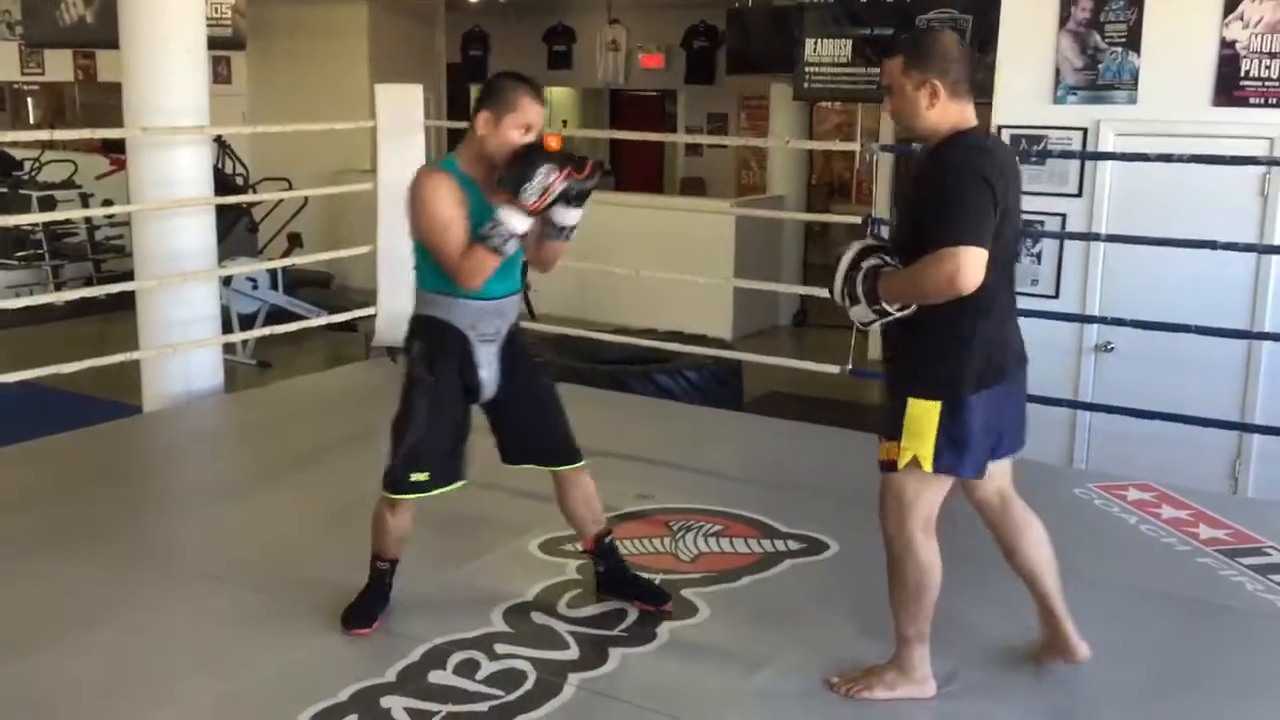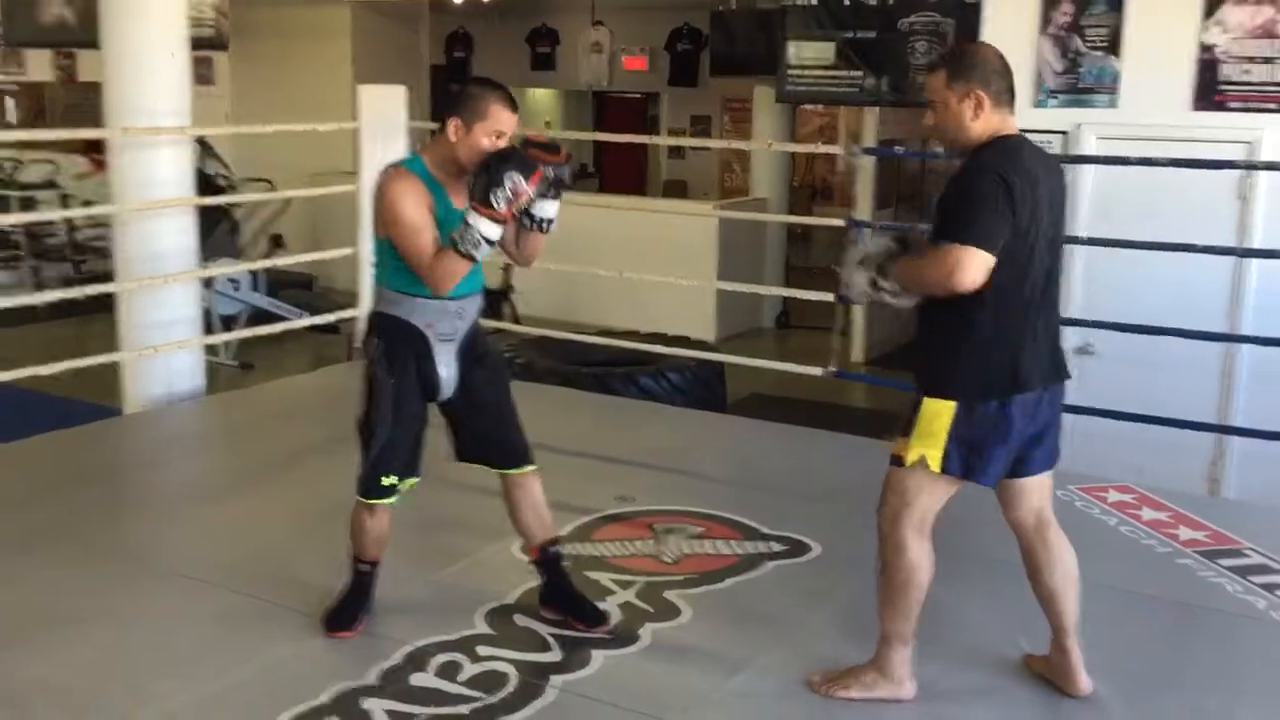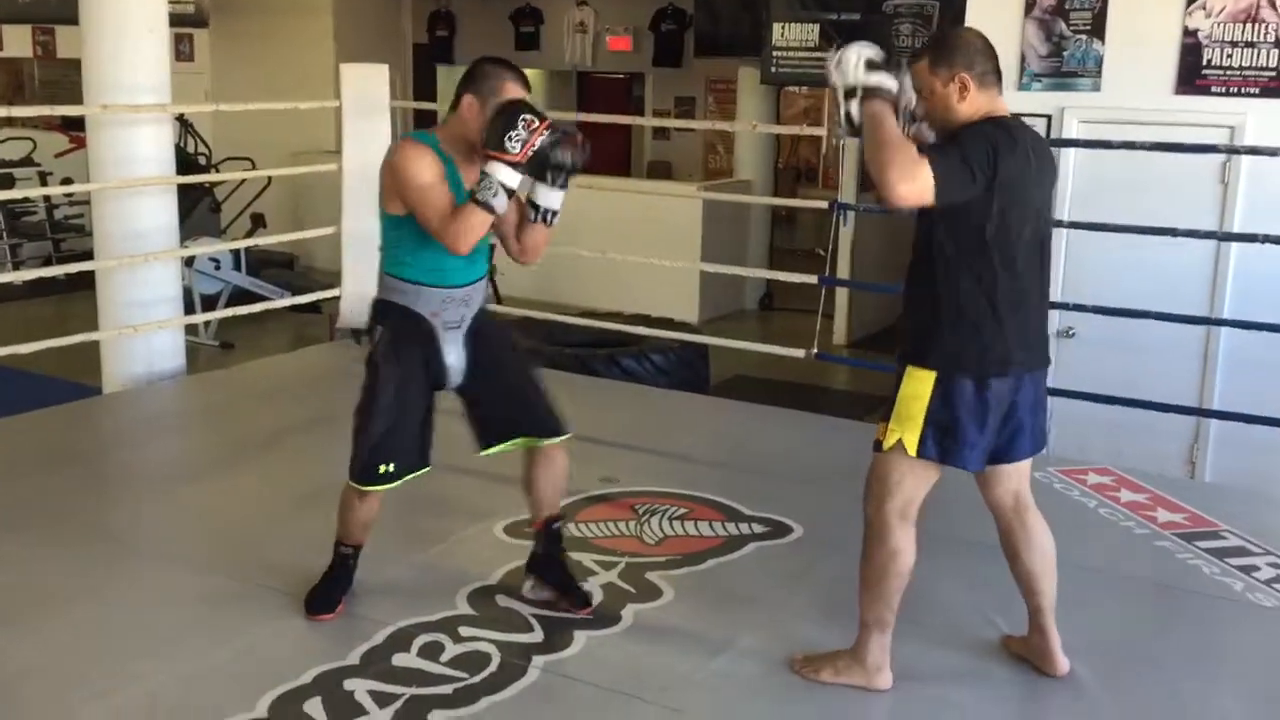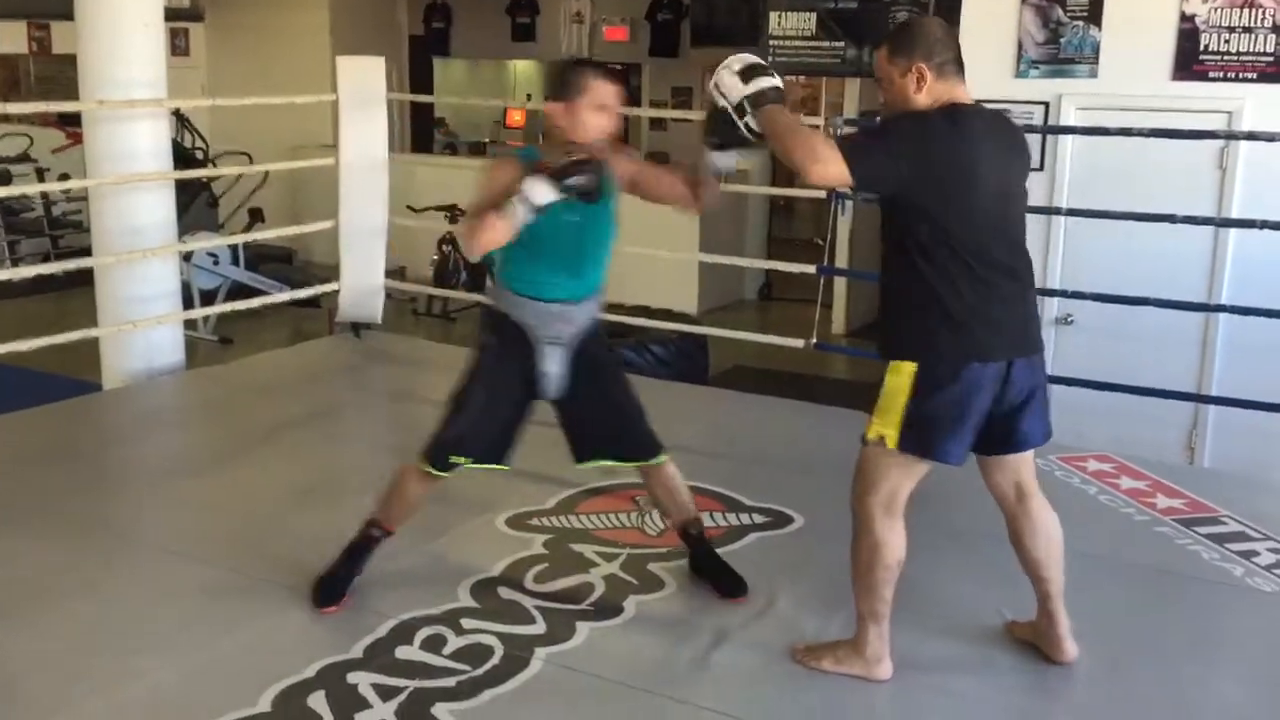
dt=0.3s
person 1, frame 1
left shoulder: (960, 165)
right shoulder: (981, 152)
left elbow: (961, 272)
left wrist: (880, 284)
right wrist: (889, 264)
left hip: (946, 375)
right hip: (987, 366)
left knee: (905, 516)
right knee: (995, 497)
left ankle: (911, 667)
right ankle: (1061, 631)
person 1, frame 2
left shoulder: (990, 169)
right shoulder: (1038, 166)
left elbow: (963, 271)
left wrist: (894, 270)
right wrist: (917, 262)
left hip: (974, 384)
right hip: (1032, 374)
left knee: (902, 517)
right knee: (1034, 518)
left ankle: (891, 669)
right ankle: (1068, 660)
person 1, frame 3
left shoulder: (981, 144)
right shoulder: (1030, 148)
left elbow: (903, 186)
left wrist: (873, 101)
left hip: (955, 364)
right hip: (1016, 359)
left knee: (890, 504)
right knee: (1012, 499)
left ankle: (869, 658)
right ankle: (1045, 640)
person 1, frame 4
left shoulder: (922, 135)
right shoulder: (1005, 135)
left elbow: (819, 165)
left wrist: (761, 104)
left hip: (942, 354)
right hip: (1013, 346)
left knee: (878, 496)
right knee: (1017, 486)
left ankle: (869, 648)
right ankle: (1054, 626)
person 2, frame 1
left shoulder: (516, 175)
right shoulder: (436, 184)
left elbow: (545, 261)
right elbow: (468, 276)
left wrist: (562, 202)
right wrist: (517, 210)
left hip: (503, 338)
right hip: (446, 341)
left knee: (565, 459)
right knee: (407, 482)
left ankle: (610, 569)
right ankle: (379, 583)
person 2, frame 2
left shoulder: (485, 176)
right shoulder: (402, 184)
left elbow: (525, 255)
right elbow: (440, 278)
left wrist: (544, 192)
right wrist: (490, 212)
left hip: (464, 337)
right hip: (402, 340)
left knee: (518, 463)
right knee: (379, 484)
left ankle: (555, 585)
right ankle: (361, 586)
person 2, frame 3
left shoulder: (488, 160)
right shoulder: (411, 157)
left elbow: (528, 251)
right elbow: (457, 238)
left wrist: (550, 176)
right wrist: (506, 165)
left hip: (471, 322)
right hip: (408, 326)
left knee: (547, 437)
right knee: (373, 471)
left ankle: (548, 560)
right ankle: (342, 568)
person 2, frame 4
left shoulder: (614, 164)
right shoulder: (512, 171)
left elbow: (692, 192)
right elbow: (474, 242)
left wrist: (709, 167)
right wrist: (541, 184)
left hip: (579, 339)
right hip: (514, 338)
left knee: (646, 455)
right knee: (442, 460)
left ankle: (701, 550)
right ankle: (358, 553)
